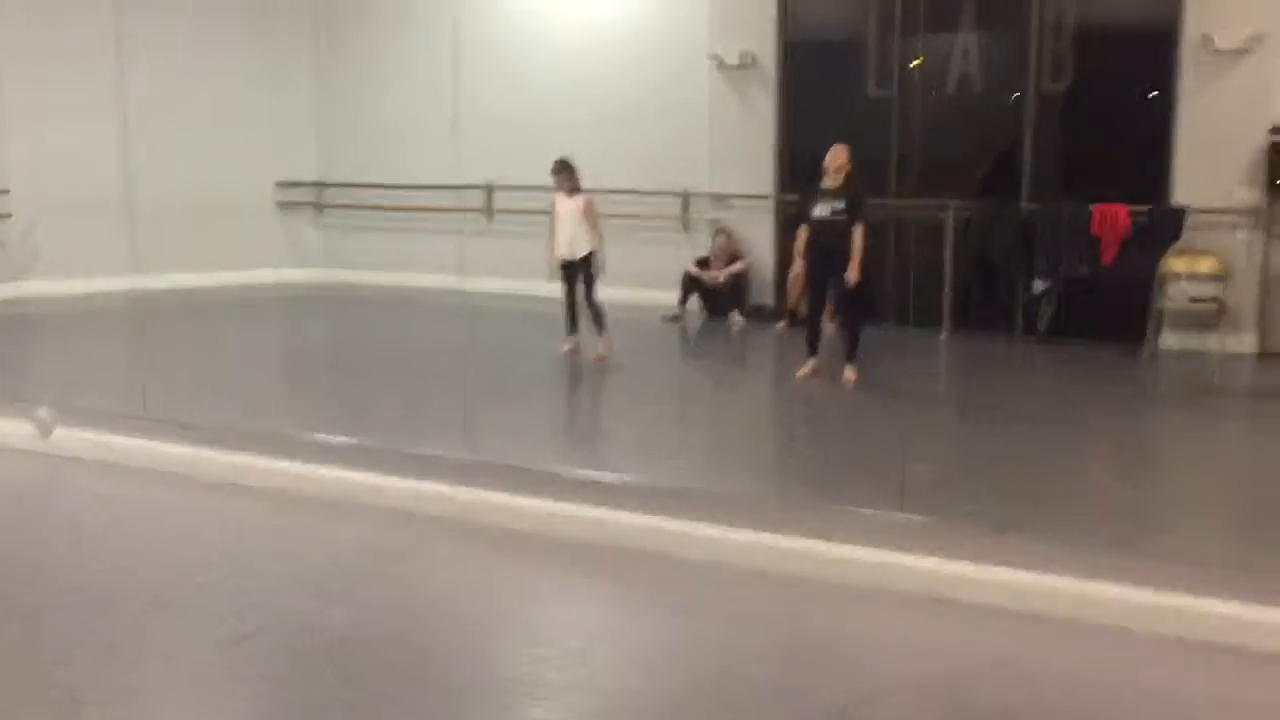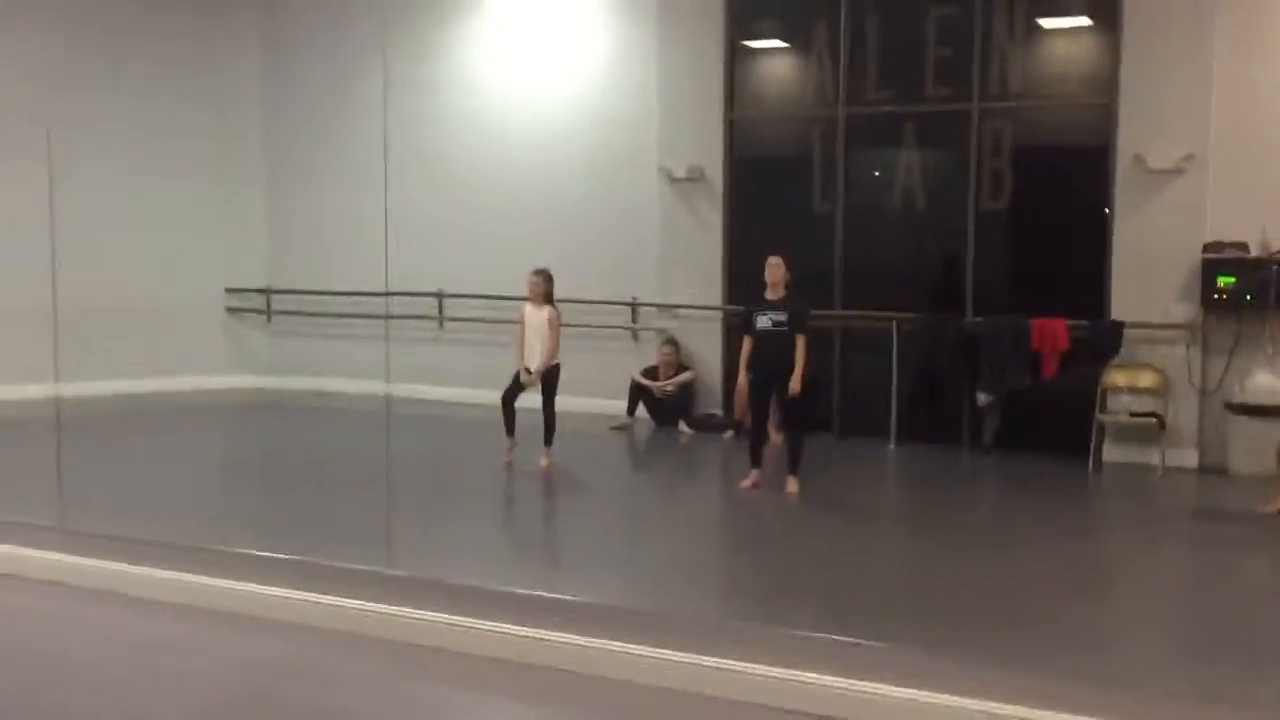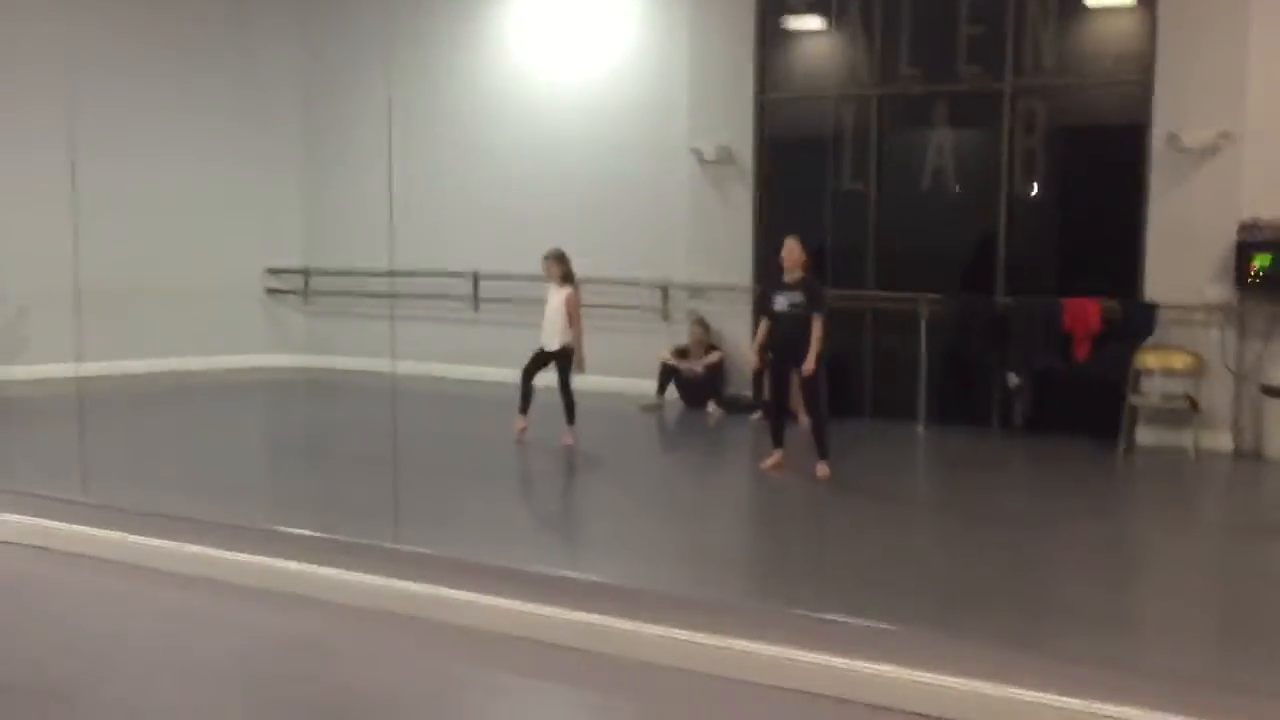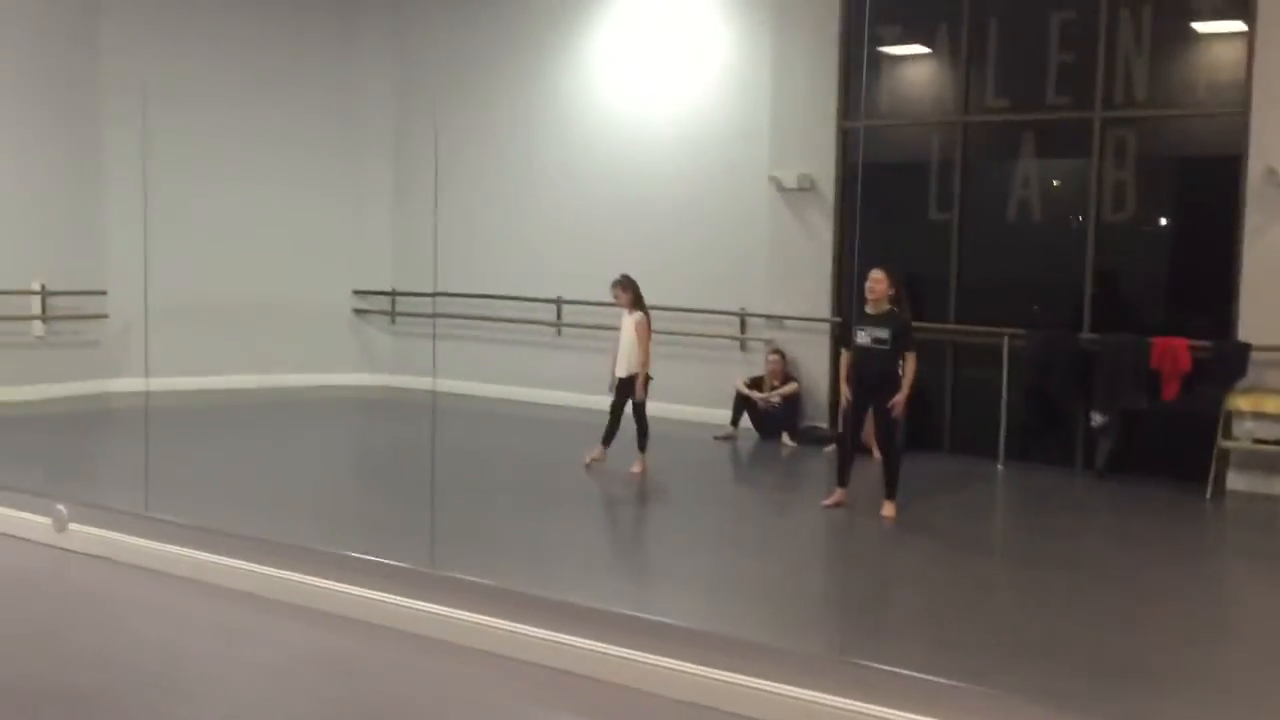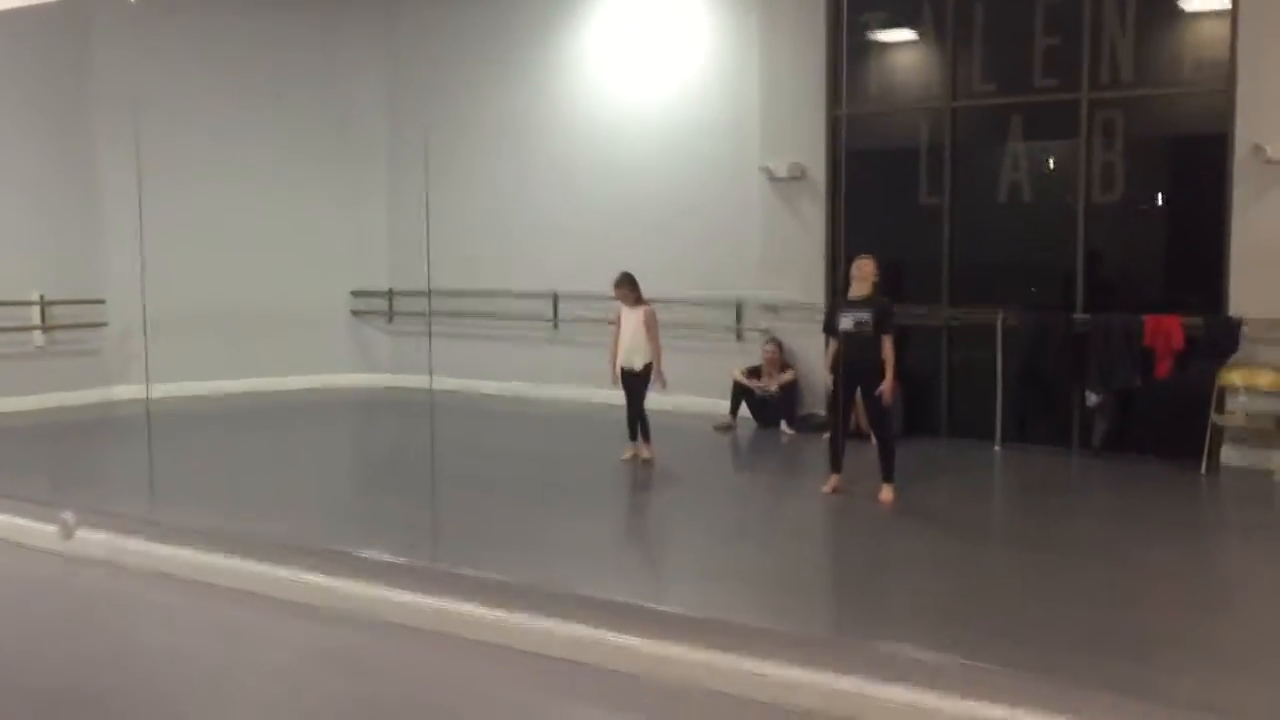
dt=1s
person 1, frame 1
left shoulder: (852, 194)
right shoulder: (814, 194)
left elbow: (858, 231)
right elbow: (804, 228)
left wrist: (855, 265)
right wrist: (798, 260)
left hip: (842, 262)
right hip: (816, 260)
left knee: (849, 311)
right knee: (814, 309)
left ankle: (850, 364)
right ankle: (812, 360)
person 1, frame 2
left shoulder: (794, 306)
right shoulder: (755, 306)
left elbow: (800, 342)
right elbow: (747, 340)
left wrist: (797, 375)
right wrist: (742, 372)
left hip: (785, 373)
right hip: (759, 372)
left knee: (791, 423)
right knee: (757, 421)
left ankle: (792, 476)
right ankle: (754, 471)
person 1, frame 3
left shoulder: (811, 287)
right shoulder: (774, 288)
left elbow: (817, 323)
right elbow: (765, 321)
left wrist: (812, 356)
right wrist: (756, 351)
left hip: (804, 354)
right hip: (778, 353)
left knee: (813, 404)
right knee: (777, 401)
left ankle: (823, 460)
right ankle: (778, 452)
person 1, frame 4
left shoulder: (899, 321)
right shoulder: (855, 318)
left elbow: (910, 358)
right elbow: (846, 353)
left wrist: (904, 392)
right wrist: (843, 385)
left hip: (886, 390)
right hip: (857, 387)
left knee: (887, 443)
right knee: (846, 438)
left ankle: (889, 500)
right ankle: (840, 491)
person 1, frame 5
left shoulder: (881, 305)
right shoulder: (838, 305)
left elbow: (887, 342)
right elbow: (833, 341)
left wrist: (889, 378)
right wrist: (829, 372)
left hip: (872, 373)
right hip: (843, 372)
left knee: (881, 427)
right knee: (837, 423)
left ankle: (887, 483)
right ankle: (835, 476)
person 2, frame 1
left shoulder: (584, 201)
right shoulder: (556, 200)
left elbow: (595, 230)
right elbow: (553, 229)
left wrist: (598, 258)
right wrist: (552, 256)
left hip: (584, 254)
right hip: (566, 256)
left knee: (588, 296)
right knee: (569, 296)
left ankle: (603, 338)
right ankle: (573, 339)
person 2, frame 2
left shoulder: (552, 313)
right shoulder: (525, 309)
left elbow: (553, 346)
right elbow: (520, 342)
left wrist: (538, 372)
right wrist: (523, 369)
left hip: (549, 367)
right hip: (528, 366)
left knee: (548, 407)
right knee: (507, 398)
left ankle: (546, 452)
right ankle: (510, 441)
person 2, frame 3
left shoulder: (569, 293)
right shoulder: (552, 289)
left elbow: (577, 325)
left wrist: (578, 353)
left hip: (563, 347)
right hip: (547, 345)
left knee: (564, 386)
right knee: (527, 373)
left ankle: (570, 430)
right ankle: (522, 418)
person 2, frame 4
left shoulder: (640, 319)
right shoulder: (625, 315)
left elbow: (644, 353)
left wrist: (641, 382)
right wrist: (614, 374)
left hip: (637, 376)
right hip: (622, 375)
left knee: (639, 415)
right knee: (615, 411)
left ankle: (641, 459)
right ankle: (601, 450)
person 2, frame 5
left shoulder: (646, 311)
right shoulder: (621, 311)
left elbow: (654, 342)
right elbow: (616, 339)
left wrist: (658, 369)
right wrist: (613, 367)
left hip: (642, 366)
right hip: (625, 366)
left knee: (638, 406)
right knee: (630, 406)
left ankle: (646, 445)
right ankle: (634, 446)
